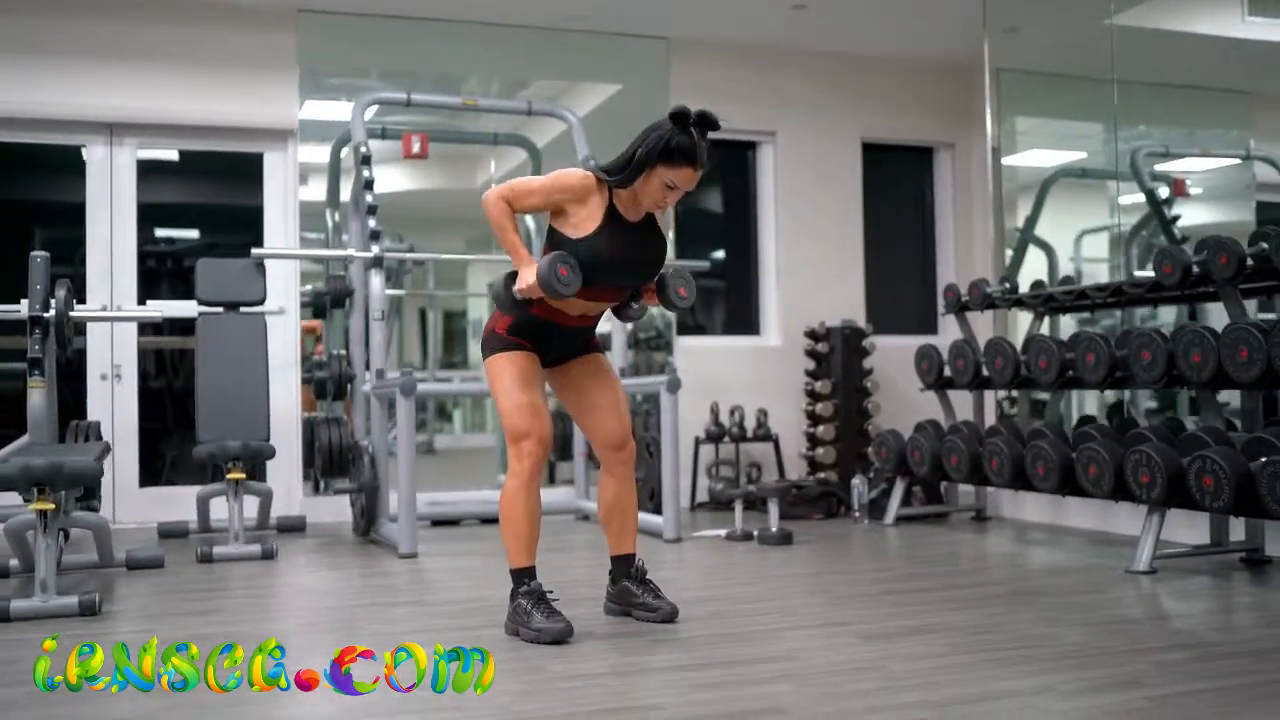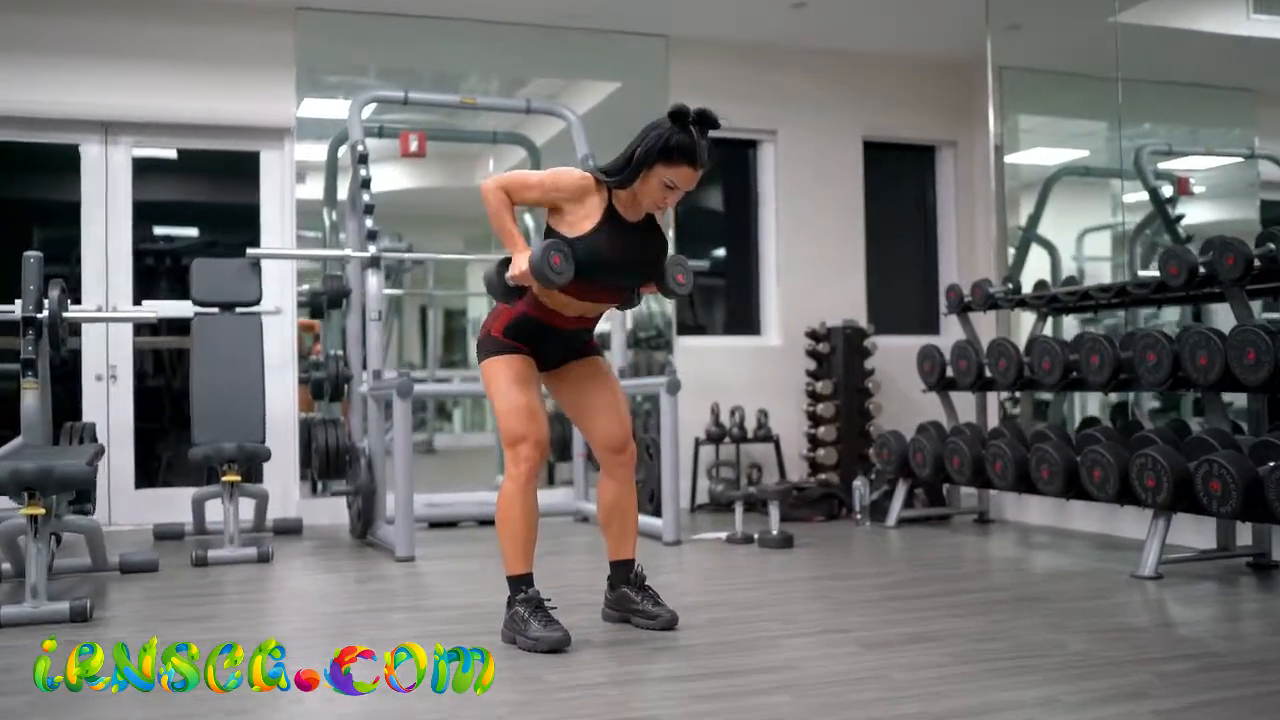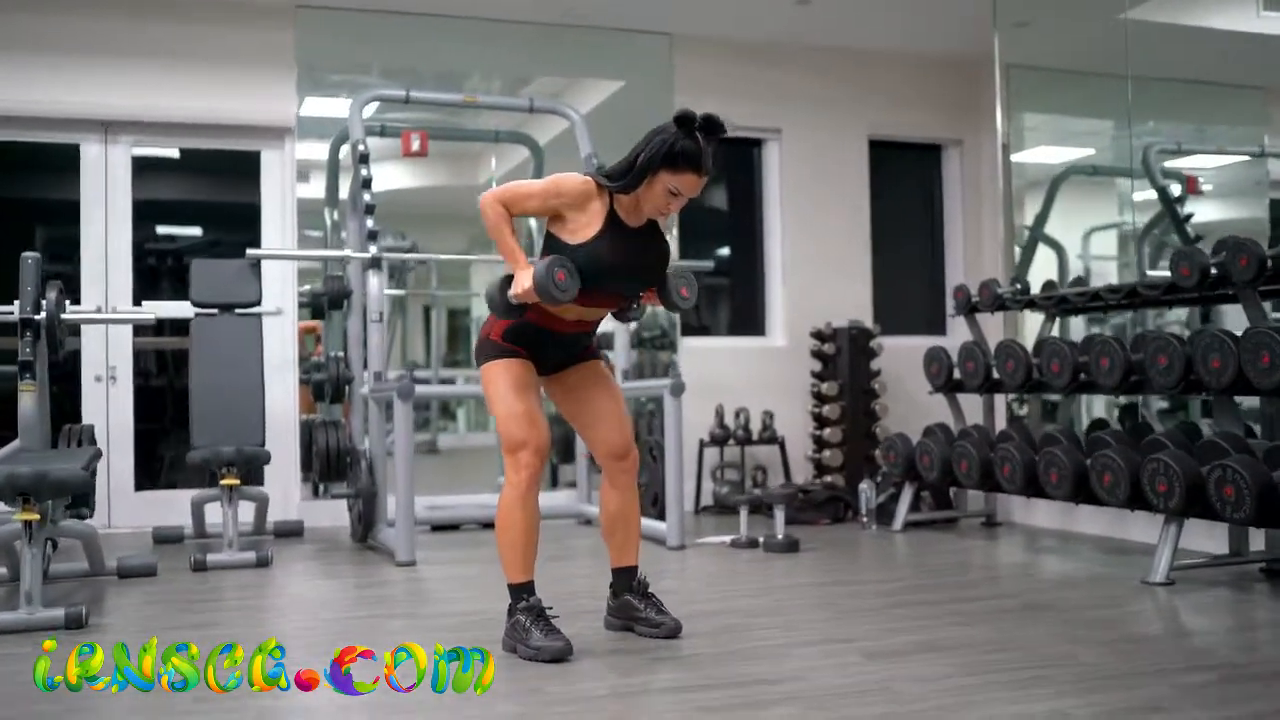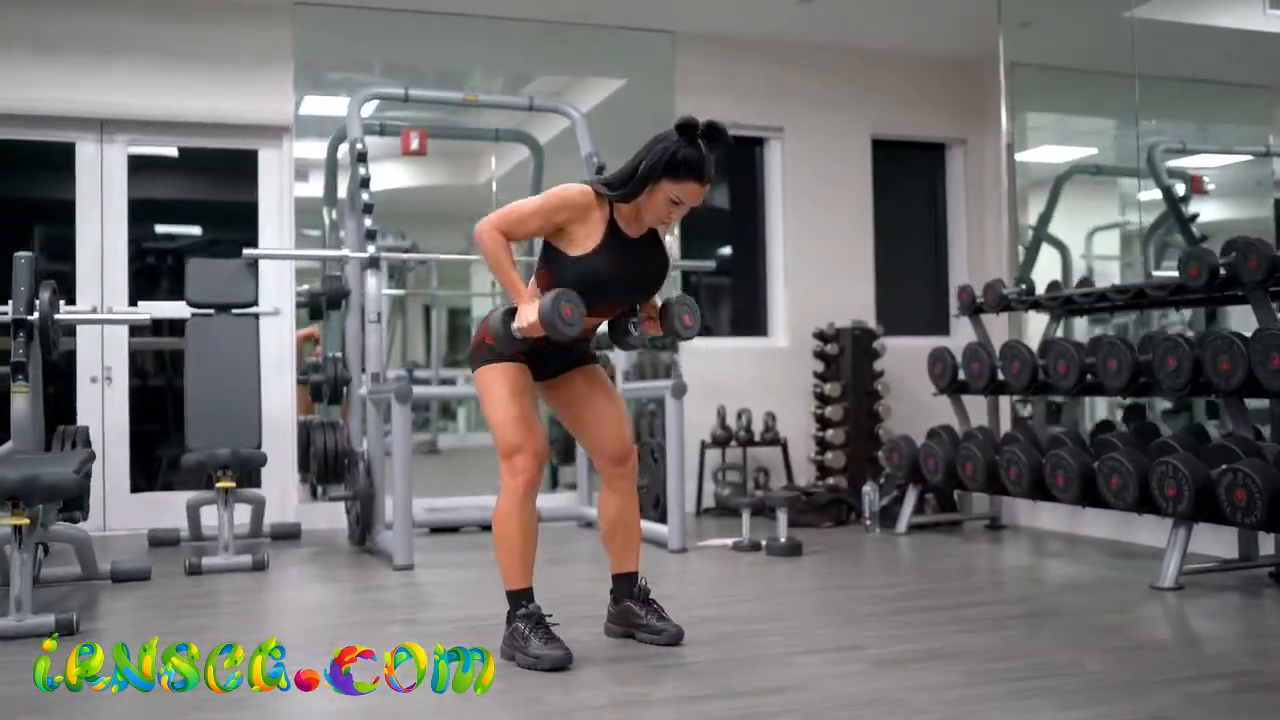
dt=0.1s
person 1, frame 1
left shoulder: (654, 210)
right shoulder: (580, 188)
right elbow: (495, 199)
left wrist: (646, 288)
right wrist: (526, 264)
left hip: (577, 338)
right hip: (519, 329)
left knee: (620, 447)
right knee: (531, 448)
left ankle: (624, 579)
right ankle: (524, 595)
person 1, frame 2
left shoulder: (653, 209)
right shoulder: (578, 188)
right elbow: (493, 187)
left wrist: (646, 280)
right wrist: (520, 253)
left hip: (576, 341)
right hip: (515, 332)
left knee: (619, 449)
right knee: (528, 452)
left ankle: (623, 586)
right ankle: (520, 603)
person 1, frame 3
left shoulder: (655, 214)
right shoulder: (579, 193)
right elbow: (492, 201)
left wrist: (648, 289)
right wrist: (521, 268)
left hip: (576, 345)
right hip: (514, 336)
left knee: (622, 455)
right knee: (528, 458)
left ankle: (626, 593)
right ankle: (522, 611)
person 1, frame 4
left shoulder: (656, 223)
right shoulder: (578, 203)
right elbow: (489, 231)
left wrist: (647, 311)
right wrist: (525, 303)
left hip: (573, 348)
right hip: (508, 342)
left knee: (620, 458)
right knee: (525, 462)
left ankle: (627, 600)
right ankle: (520, 619)
